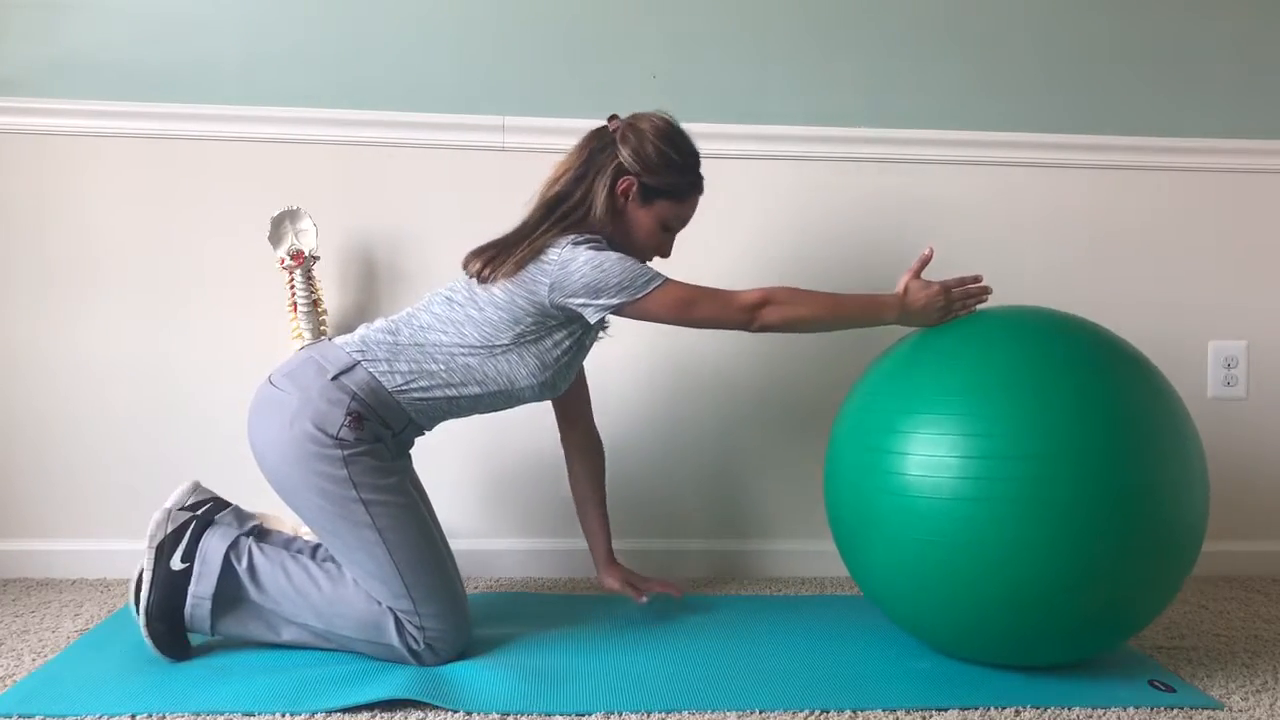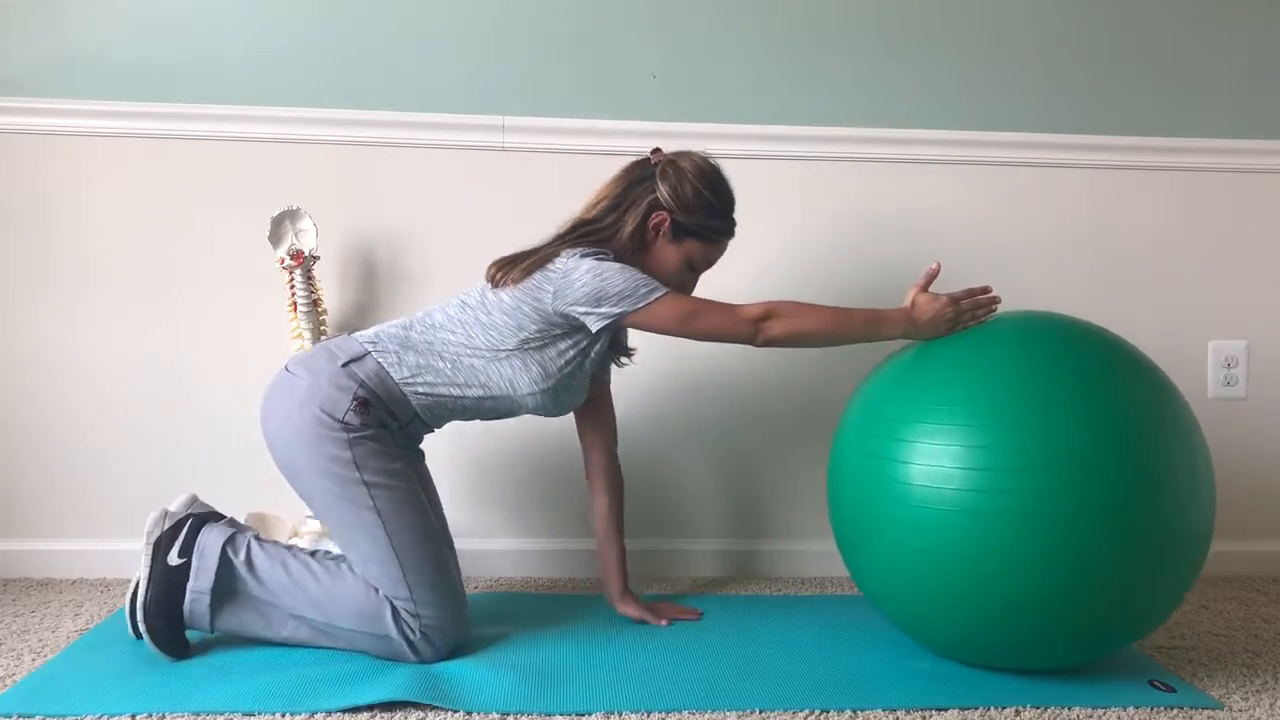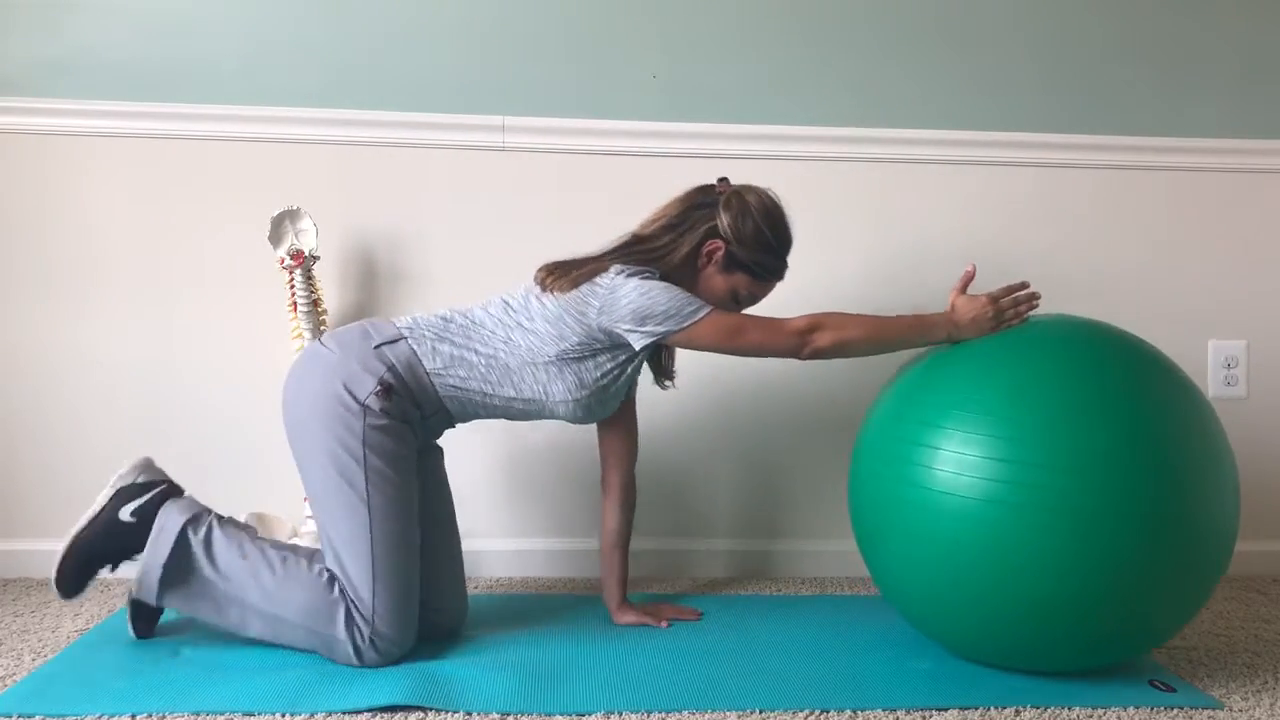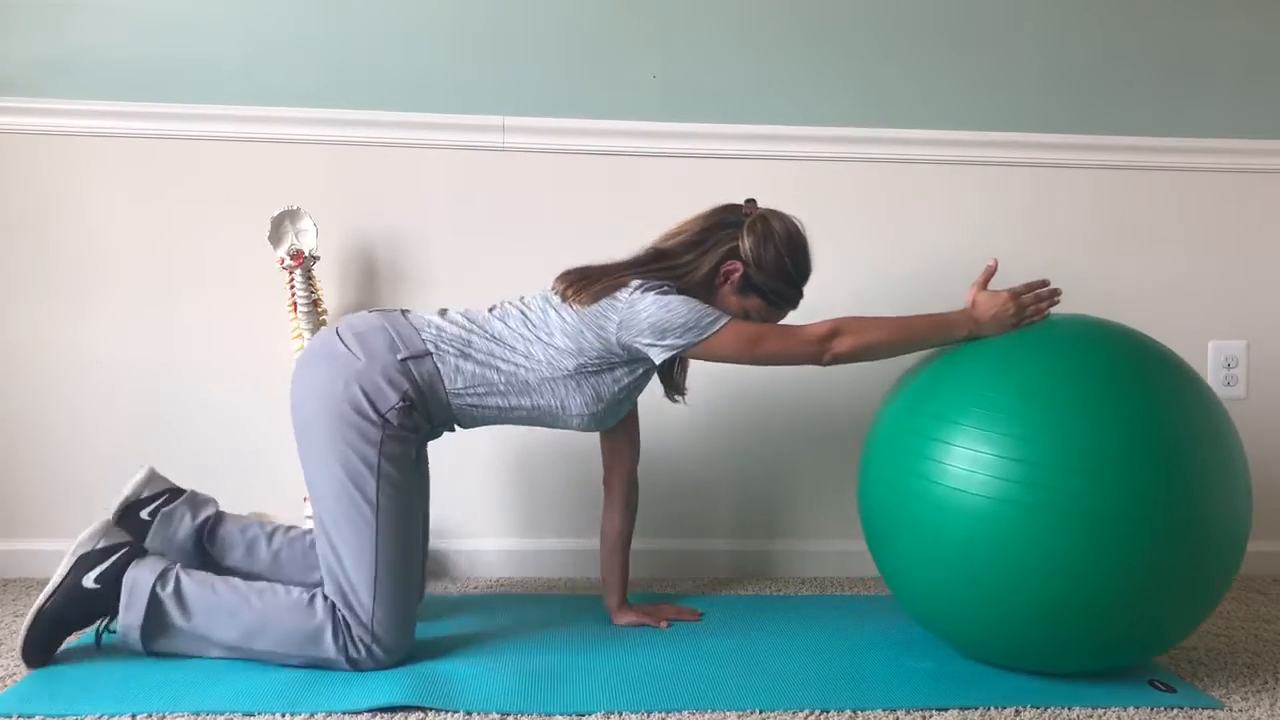
dt=0.4s
person 1, frame 1
left shoulder: (562, 265)
right shoulder: (583, 266)
left elbow: (577, 427)
right elbow: (755, 310)
left wrist: (606, 562)
right wrist: (901, 308)
left hip: (329, 412)
right hip: (321, 421)
left knee: (401, 587)
right knee: (434, 632)
left ankle: (215, 538)
right ankle: (204, 569)
person 1, frame 2
left shoulder: (592, 307)
right shoulder: (592, 277)
left elbow: (601, 457)
right elbow: (760, 325)
left wrist: (622, 590)
right wrist: (909, 321)
left hip: (364, 415)
right hip: (329, 405)
left knee: (413, 597)
right knee: (431, 628)
left ankle: (210, 549)
right ankle: (201, 564)
person 1, frame 3
left shoulder: (628, 318)
right shoulder: (639, 297)
left elbow: (618, 469)
right elbow: (805, 339)
left wrist: (617, 600)
right wrist: (949, 325)
left hip: (391, 408)
right hip: (352, 389)
left knee: (435, 618)
right knee: (374, 634)
left ankle: (199, 549)
right ankle: (159, 527)
person 1, frame 4
left shoulder: (635, 306)
right shoulder: (657, 313)
left elbow: (620, 470)
right elbow: (823, 345)
left wrist: (618, 600)
right wrist: (973, 323)
left hip: (370, 377)
right hip: (361, 386)
left knee: (377, 585)
right knee: (368, 634)
left ankle: (172, 525)
right ankle: (126, 589)
